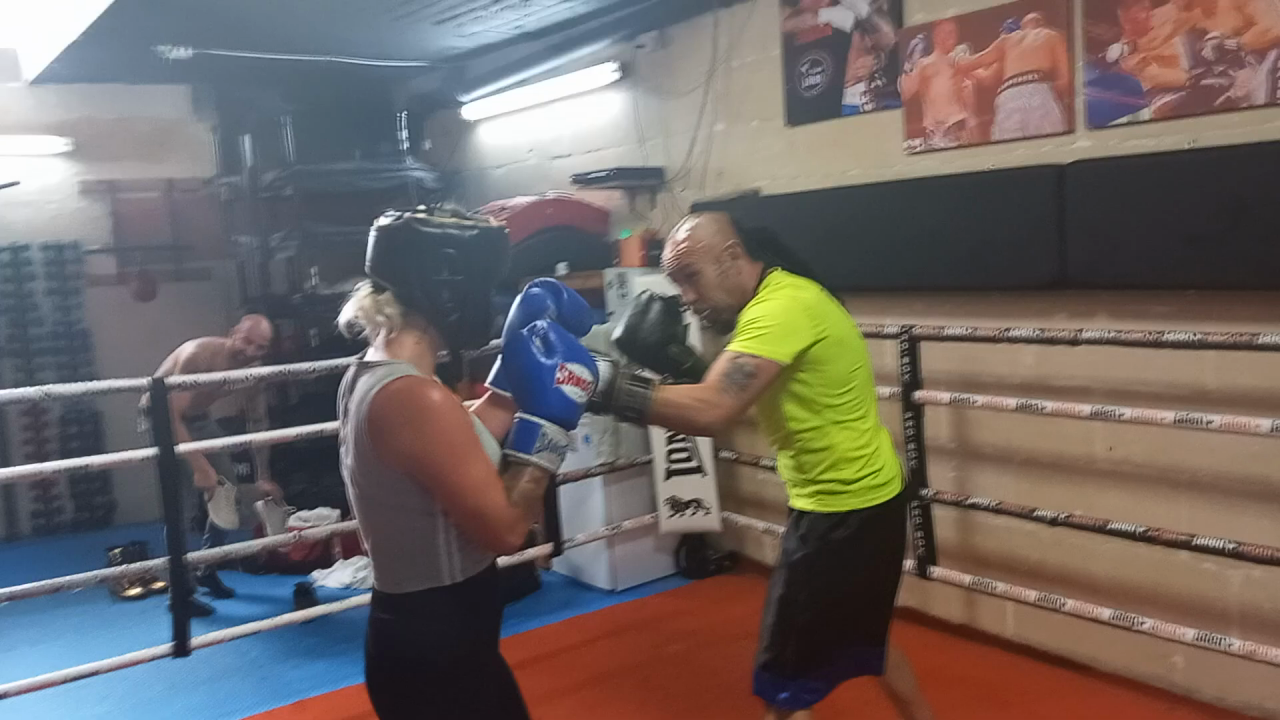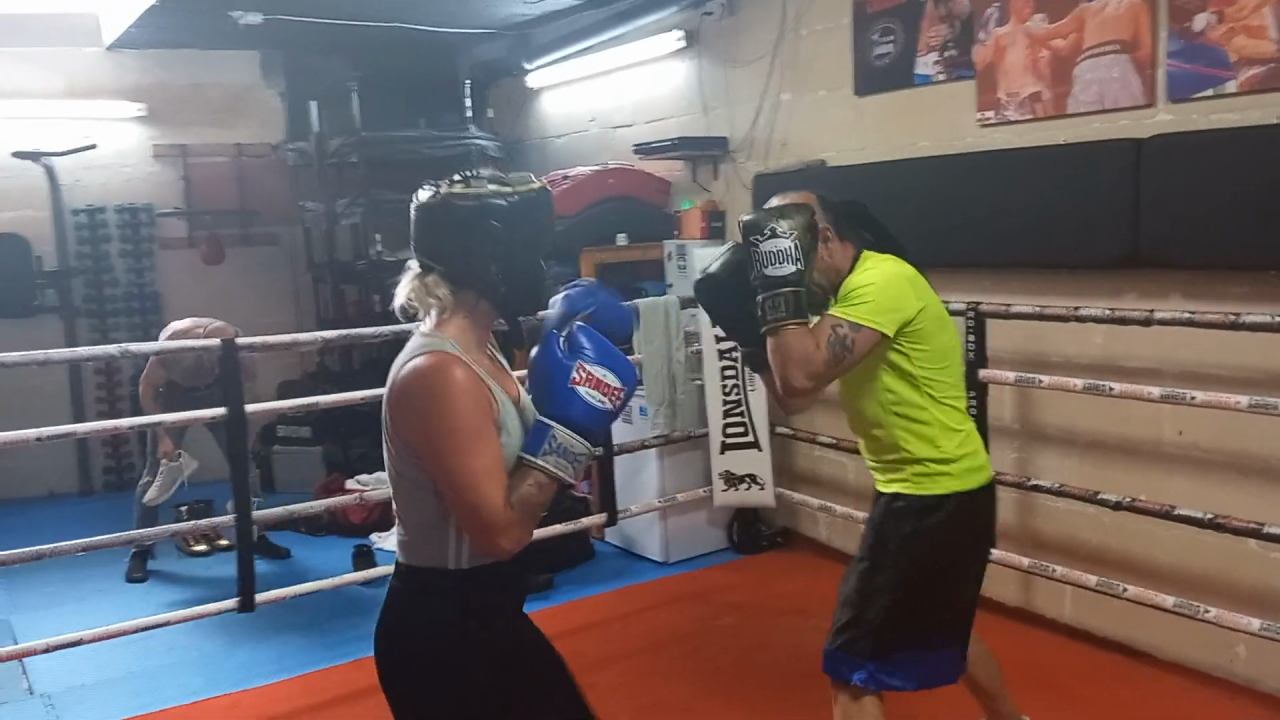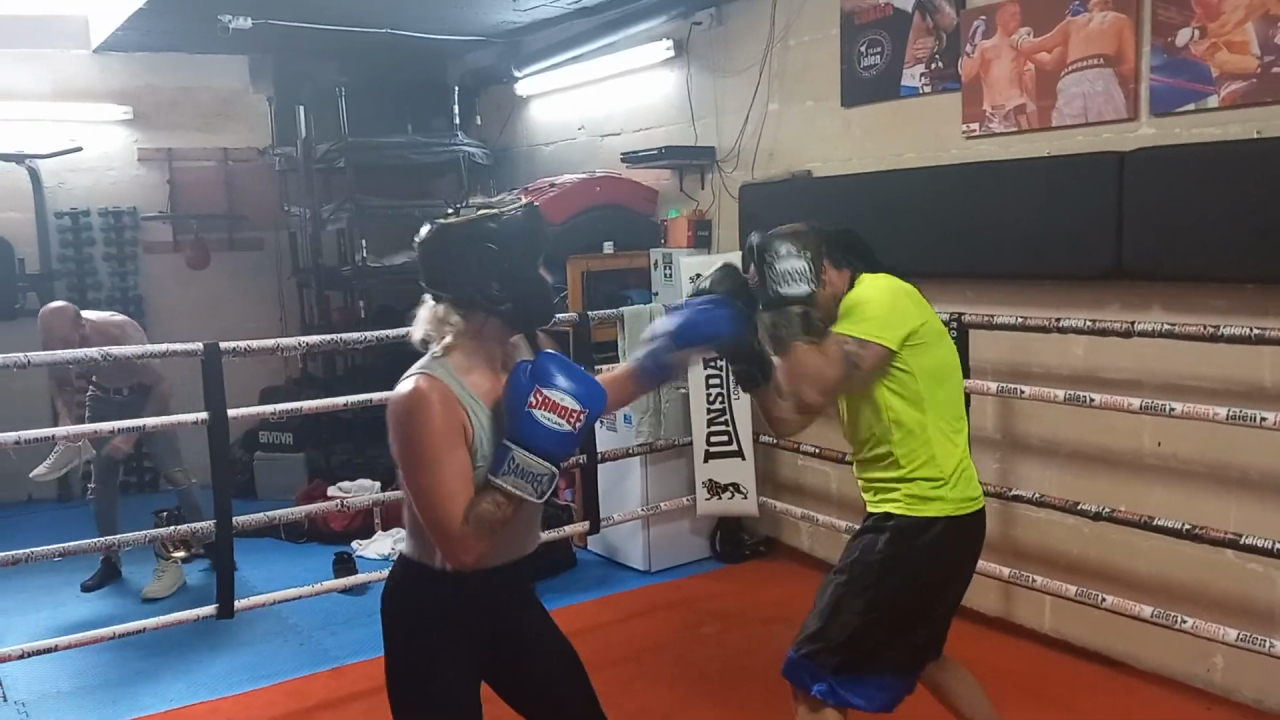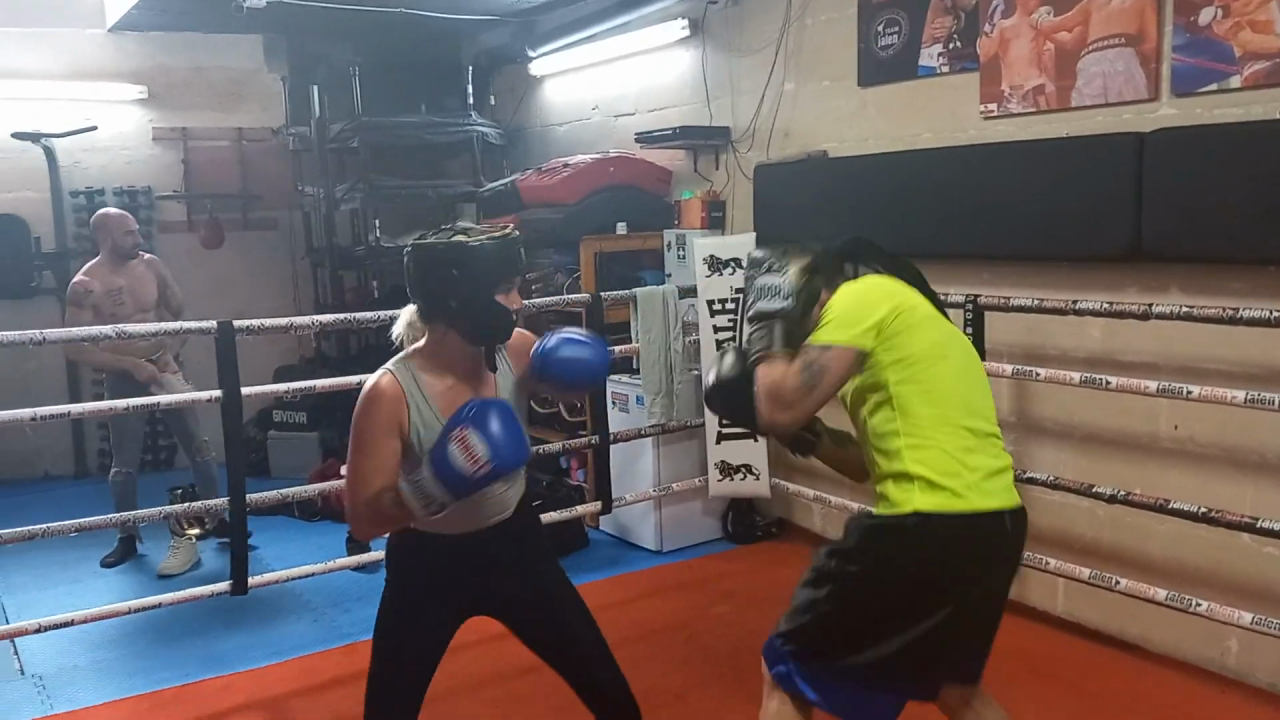
dt=0.7s
person 1, frame 1
left shoulder: (368, 376)
right shoulder: (416, 397)
right elbow: (505, 530)
left wrist: (519, 374)
right wrist: (549, 419)
left hip: (412, 632)
right hip: (437, 651)
person 1, frame 2
left shoulder: (474, 347)
right shoulder: (440, 373)
right elbow: (500, 530)
left wrist: (565, 360)
right wrist: (569, 427)
left hip: (490, 614)
right hip: (439, 624)
person 1, frame 3
left shoulder: (515, 346)
right shoulder: (424, 399)
left elbow: (586, 399)
right elbow: (461, 547)
left wrist: (658, 360)
right wrist: (530, 450)
left hip: (506, 596)
right hip: (434, 608)
person 1, frame 4
left shoulder: (514, 347)
right shoulder: (389, 393)
left elbow: (547, 390)
right elbow: (363, 518)
left wrist: (566, 373)
right wrist: (440, 479)
left hip: (517, 548)
right hip: (427, 567)
person 2, frame 1
left shoulder: (783, 308)
right shoulder: (771, 301)
left elbow: (708, 411)
right elbow: (724, 405)
left wrist: (609, 386)
right wrist: (663, 352)
left hip: (845, 513)
right hip: (862, 505)
right knee: (858, 634)
person 2, frame 2
left shoulder: (882, 280)
right shoulder: (852, 286)
left elbow: (802, 378)
right elbow: (789, 395)
left wrist: (782, 280)
right wrist: (744, 326)
left hip: (934, 498)
right hip: (948, 492)
left knee: (853, 666)
right knee: (941, 620)
person 2, frame 3
left shoulder: (879, 297)
right shoulder: (850, 313)
left elbow: (813, 392)
right elbow: (787, 418)
left wrist: (787, 303)
right wrist: (742, 349)
left hip: (920, 524)
right hip: (942, 520)
right knee: (913, 653)
person 2, frame 4
left shoulder: (863, 296)
right shoulder: (907, 322)
left elbow: (783, 409)
left wrist: (767, 324)
left hip: (924, 528)
right hip: (995, 526)
left knee: (787, 669)
person 3, frame 1
right shoulder: (200, 357)
left elbow: (257, 422)
right elbow: (169, 415)
left wrist: (263, 476)
right wrist: (198, 466)
left hip: (199, 419)
left knee: (224, 491)
right knee: (184, 507)
left ankle: (205, 572)
person 3, frame 2
left shoulder: (240, 358)
right shoulder: (174, 342)
right elbow: (146, 388)
right wrist: (162, 436)
left hip: (213, 389)
right hip: (171, 389)
right knee: (158, 469)
left ankle: (255, 536)
right ankle: (140, 551)
person 3, frame 3
left shoulder: (118, 333)
right shoulder: (53, 341)
left elbow: (163, 389)
right elbow: (61, 381)
left wrist: (132, 436)
right wrist: (64, 417)
left hip: (145, 395)
right hip: (103, 394)
left knee: (173, 473)
right knee: (102, 483)
right ankle: (110, 562)
person 3, frame 4
left shoulder: (151, 266)
right shoulder: (85, 286)
left elbow: (179, 314)
right elbow: (75, 348)
left wrist: (170, 354)
right wrist: (131, 365)
left hip: (163, 367)
right hip: (123, 377)
left knee: (198, 446)
right knee: (125, 464)
left ankle: (216, 521)
right ankle: (128, 538)
